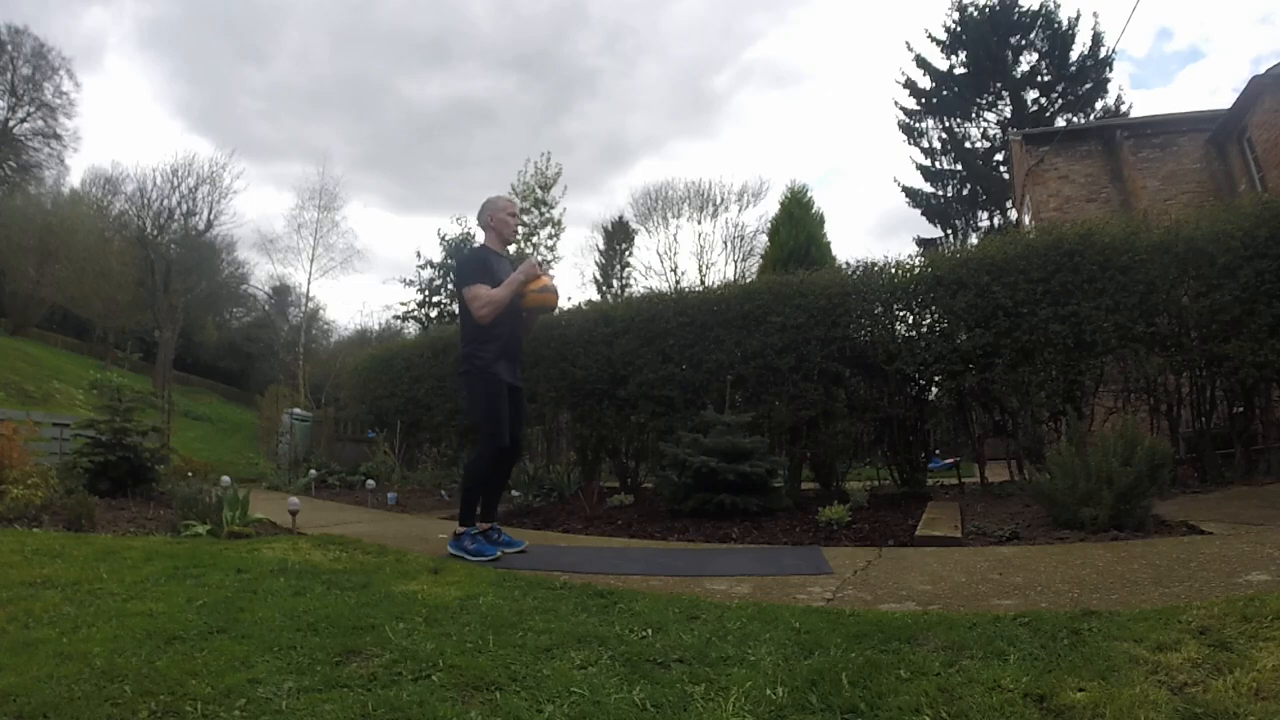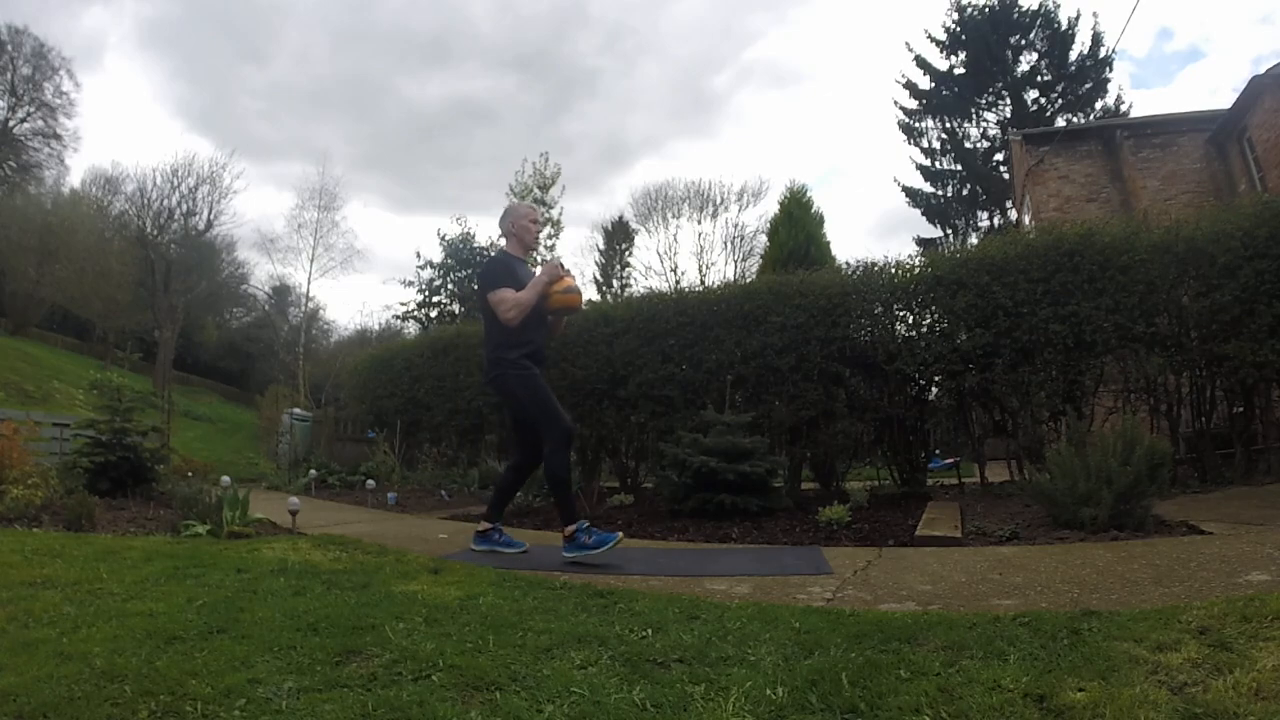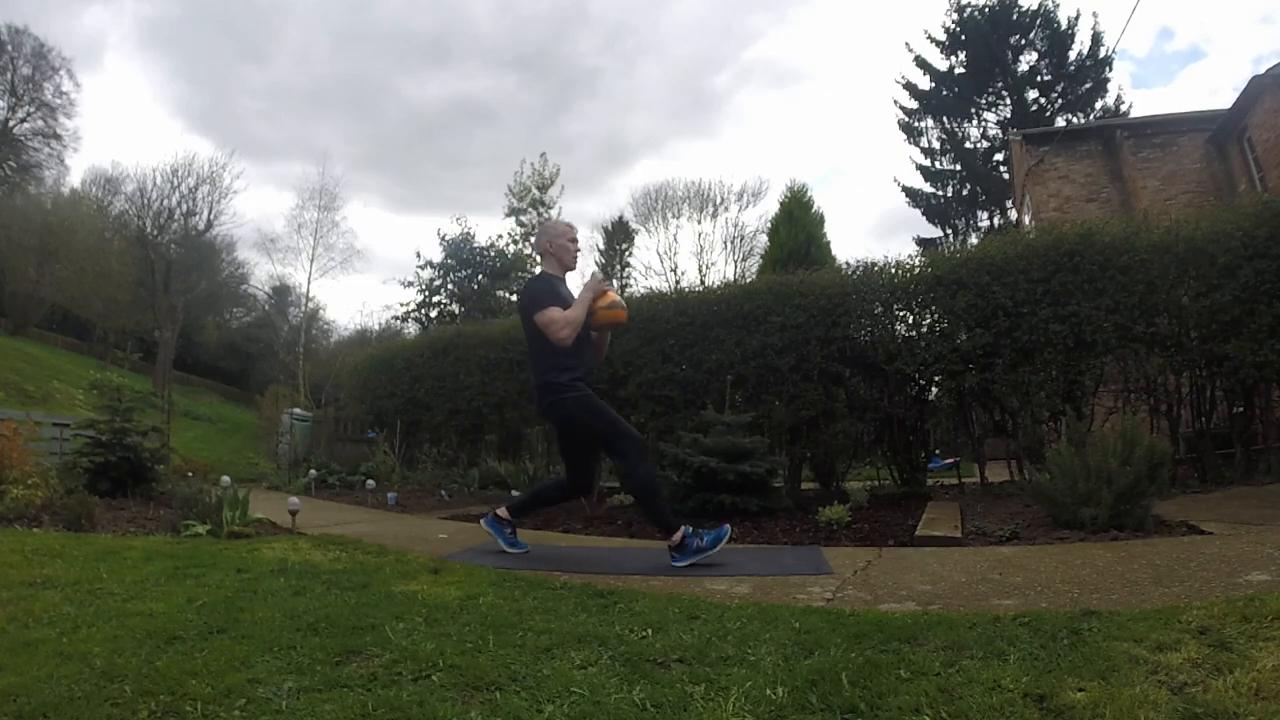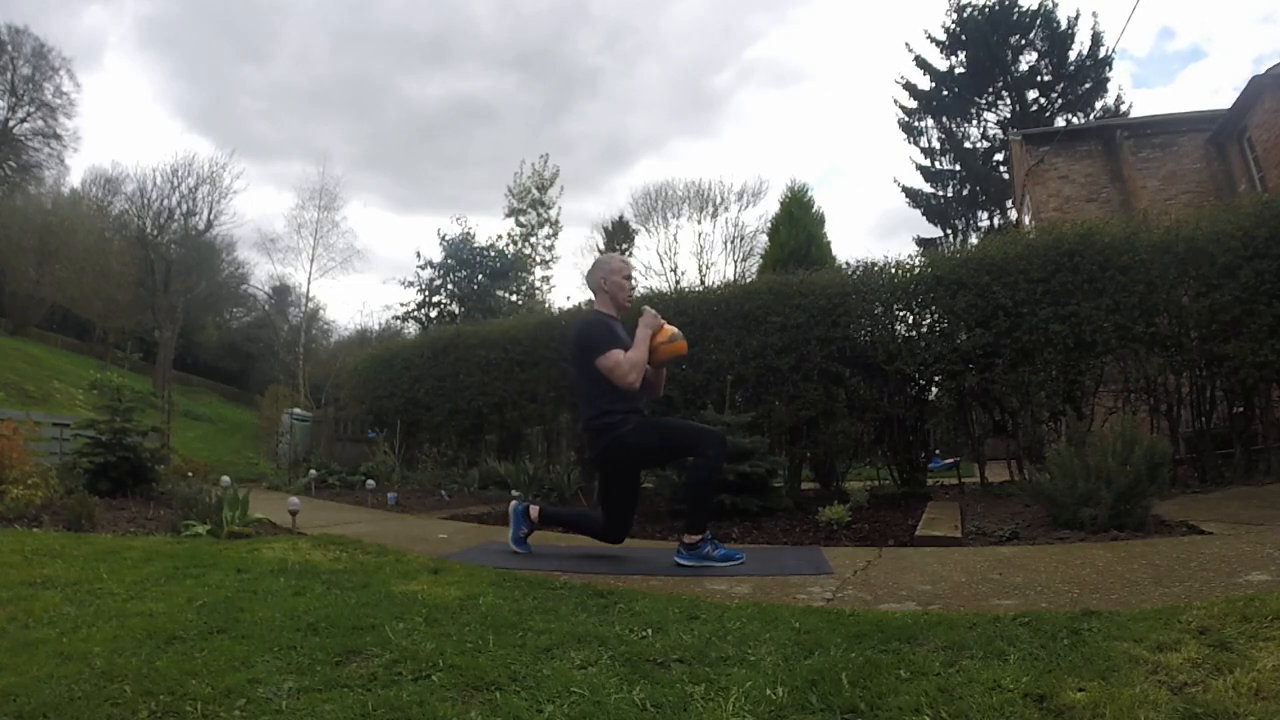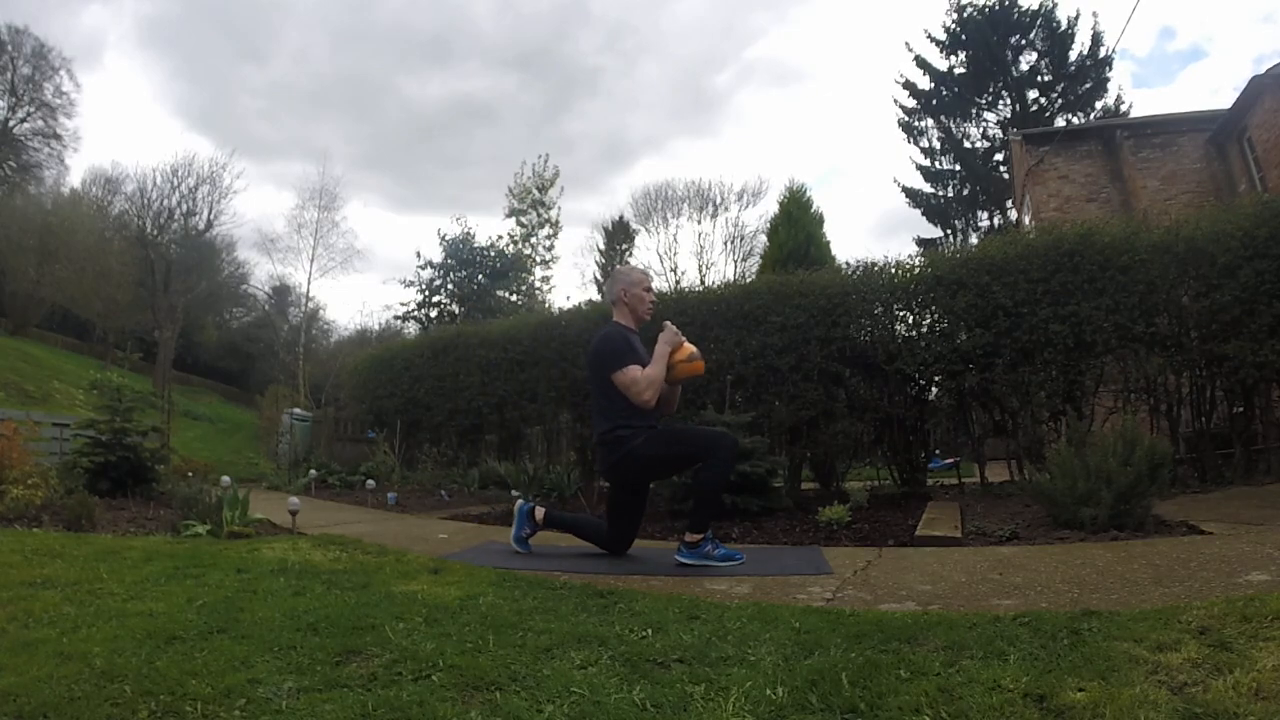
dt=0.3s
person 1, frame 1
left shoulder: (509, 266)
right shoulder: (474, 260)
left elbow: (520, 326)
right elbow: (482, 310)
right wrist: (520, 277)
left hip: (509, 370)
right hip: (484, 367)
left knee: (509, 449)
right knee: (493, 446)
left ankle: (486, 527)
right ankle: (464, 531)
person 1, frame 2
left shoulder: (527, 273)
right shoulder: (496, 267)
left elbow: (548, 331)
right elbow: (510, 314)
right wrist: (543, 280)
left hip: (528, 371)
right hip: (512, 369)
left knee: (529, 453)
right knee: (560, 433)
left ankle: (487, 528)
right ankle: (572, 531)
person 1, frame 3
left shoulder: (563, 291)
right shoulder: (538, 288)
left elbow: (595, 353)
right elbow: (562, 334)
right wrist: (587, 295)
left hip: (570, 394)
right hip: (563, 393)
left knee: (580, 480)
right knee: (631, 448)
left ankle: (502, 516)
right ankle: (680, 540)
person 1, frame 4
left shoulder: (614, 329)
right shoulder: (594, 328)
left elbow: (653, 390)
right elbow: (629, 378)
right wrist: (645, 330)
left hip: (623, 436)
right hip: (616, 434)
left knee: (613, 530)
right knee: (710, 443)
left ankle: (529, 515)
right ankle: (694, 543)
person 1, frame 5
left shoulder: (630, 342)
right shoulder: (612, 341)
left elbow: (665, 406)
right elbow: (645, 397)
right wrist: (664, 348)
left hip: (632, 451)
right hip: (628, 448)
left knee: (616, 541)
right knee: (723, 446)
left ankle: (534, 515)
right ankle: (695, 542)
